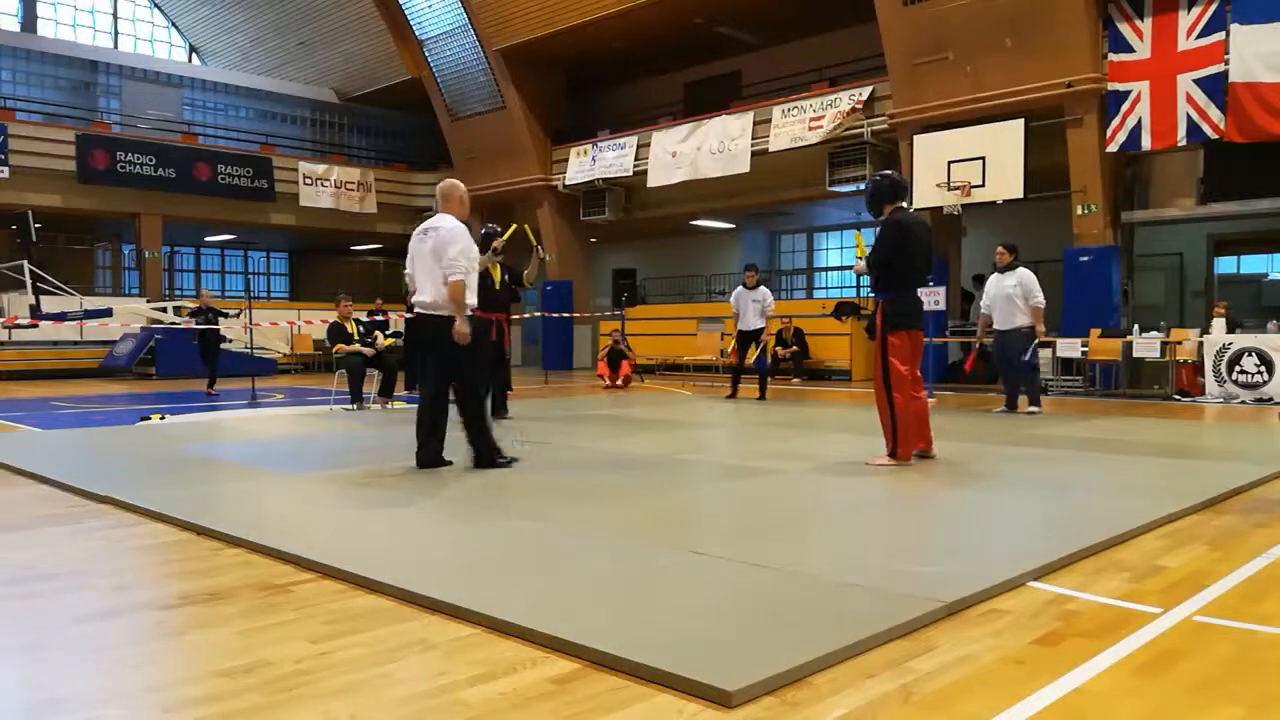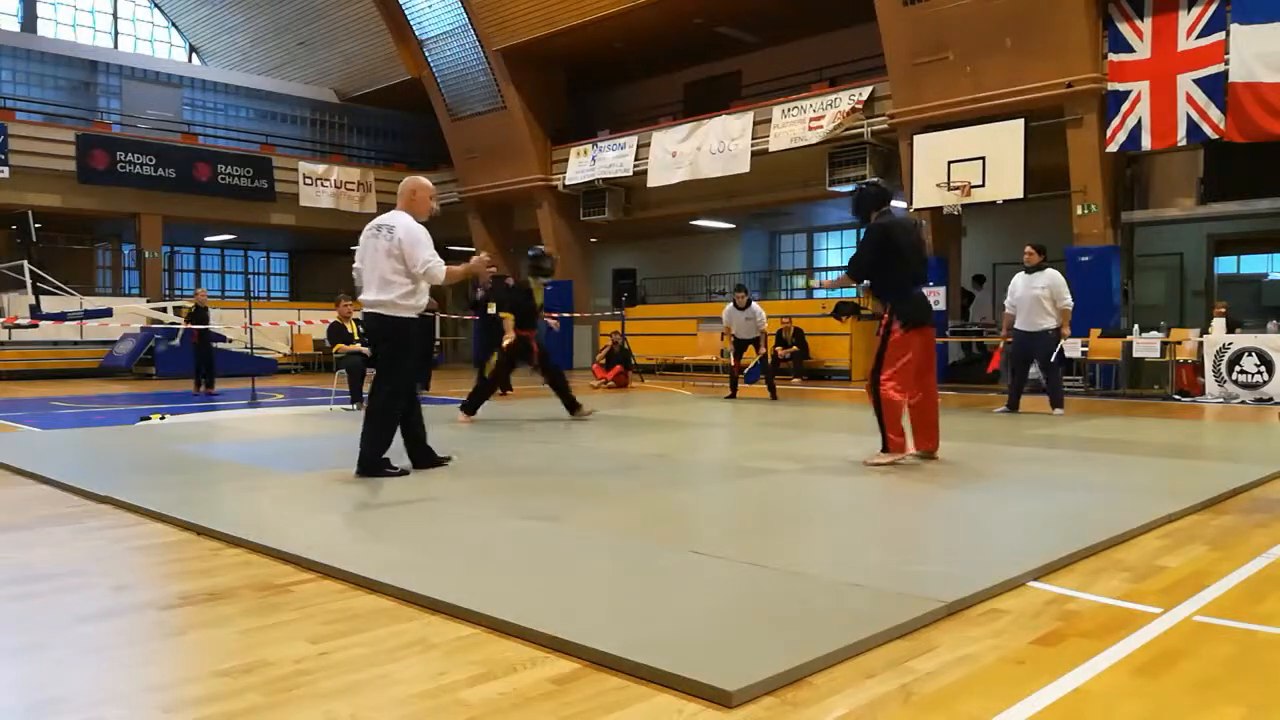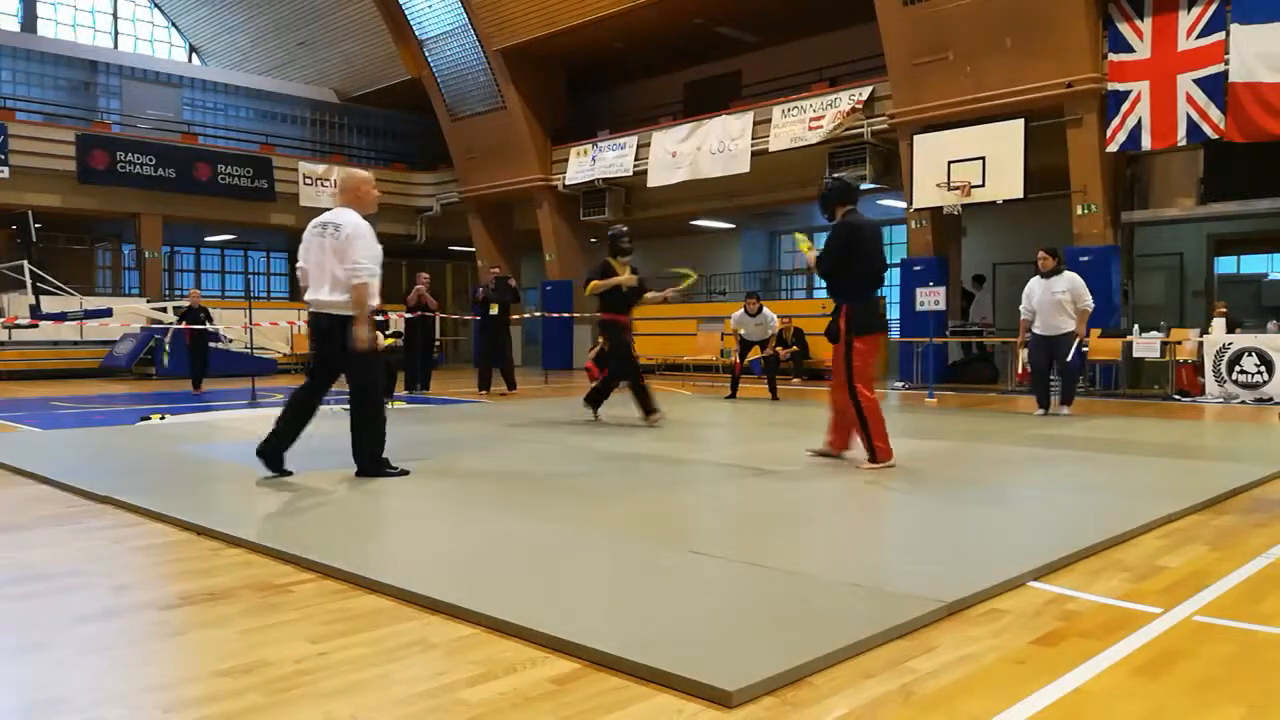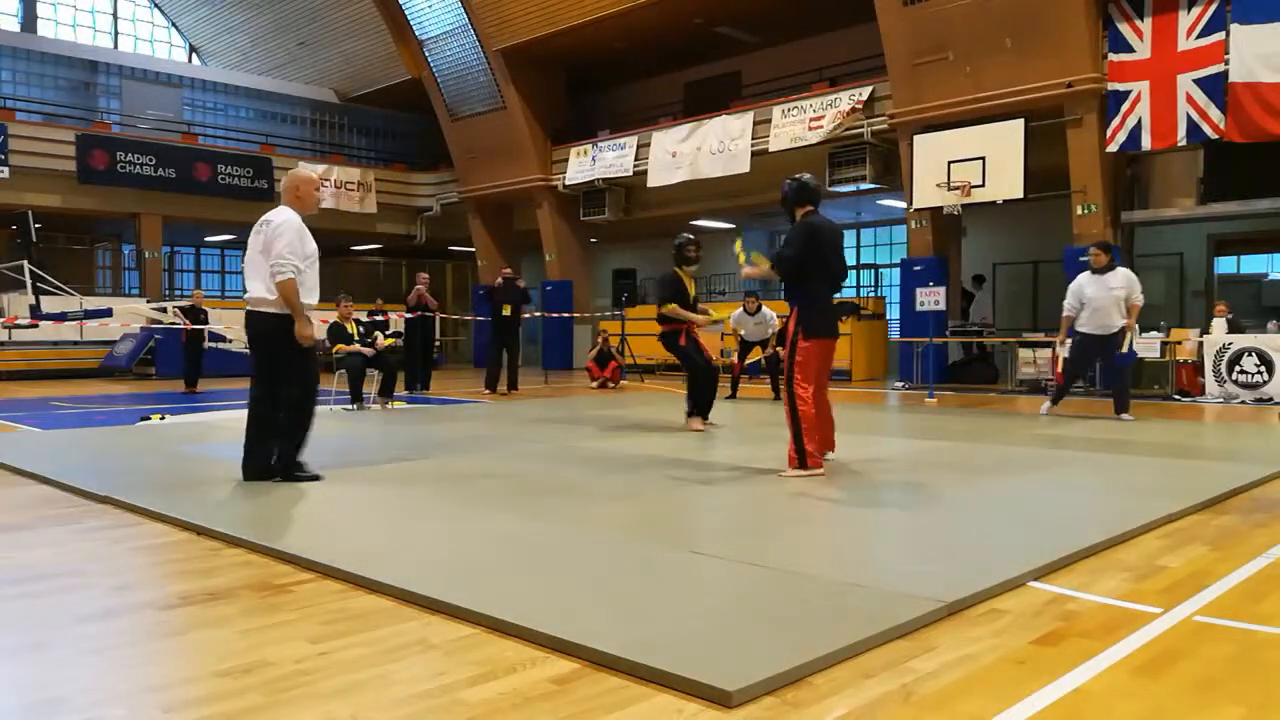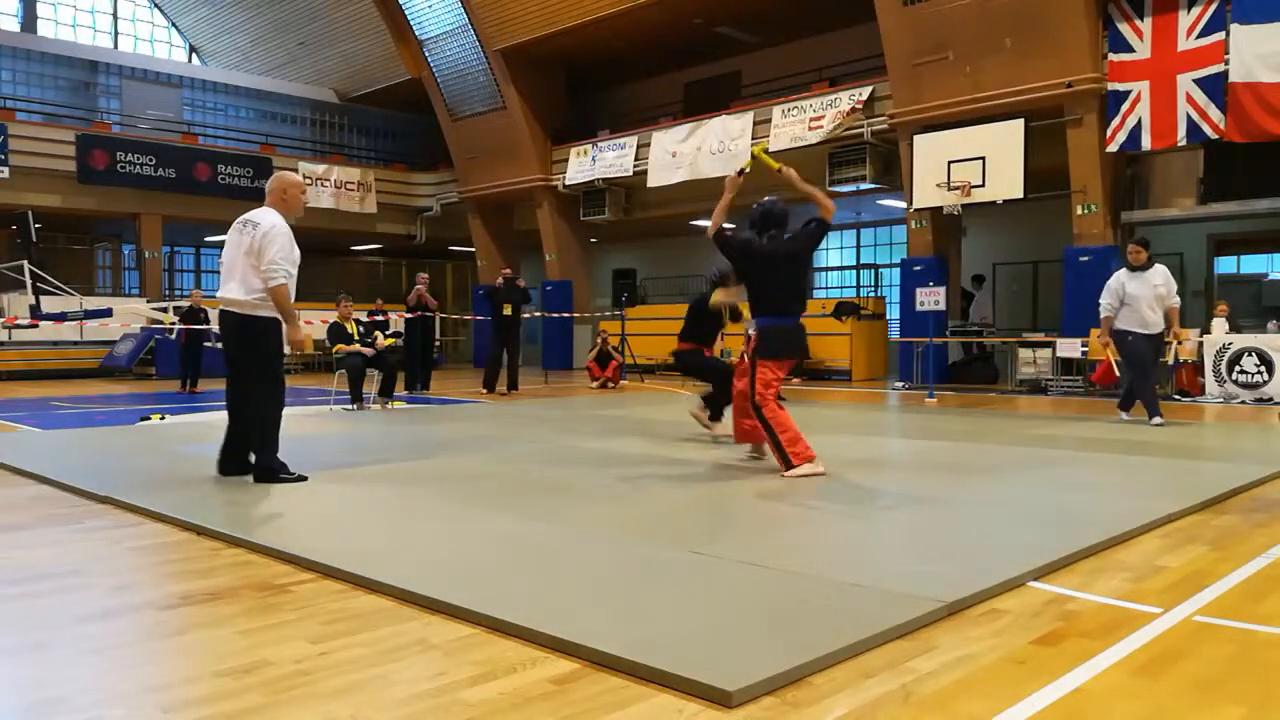
dt=0.5s
person 1, frame 1
left shoulder: (420, 232)
right shoulder: (455, 230)
left elbow: (412, 279)
right elbow: (456, 278)
right wrist: (461, 319)
left hip: (424, 317)
right hip: (450, 319)
left knee: (432, 387)
right knee: (470, 387)
left ankle: (429, 453)
right ankle: (485, 453)
person 1, frame 2
left shoulder: (373, 226)
right shoulder: (412, 230)
left elbow: (359, 273)
right elbow: (434, 273)
right wrist: (470, 268)
left hip: (374, 316)
right hip: (397, 320)
left knee: (403, 386)
right knee: (391, 389)
left ankle: (421, 453)
right ankle: (371, 460)
person 1, frame 3
left shoulder: (316, 224)
right shoulder: (357, 226)
left elbow: (304, 274)
right elbow: (360, 278)
right wrist: (363, 323)
left hip: (321, 316)
right hip: (347, 320)
left knee: (315, 385)
right knee: (368, 390)
left ankle: (273, 449)
right ankle: (372, 461)
person 1, frame 4
left shoulder: (266, 221)
right shoulder: (289, 222)
right elbow: (285, 275)
right wrist: (302, 320)
left hip: (258, 315)
right hip: (282, 318)
left knee: (265, 391)
right knee: (299, 389)
left ankle: (257, 463)
right ankle: (286, 462)
person 1, frame 5
left shoulder: (243, 221)
right shoulder: (276, 227)
left elbow: (230, 268)
right elbow: (276, 281)
right wrist: (293, 324)
left hip: (232, 314)
right hip: (256, 319)
left knee: (241, 389)
right knee: (267, 391)
left ankle: (233, 458)
right ankle: (267, 465)
person 2, frame 1
left shoulder: (893, 224)
right shoulder: (920, 224)
left elbow: (876, 266)
left wrist: (861, 267)
left hip: (892, 308)
right hip: (912, 305)
left knee: (892, 380)
right knee: (911, 379)
left ankle: (900, 452)
right ankle: (922, 444)
person 2, frame 2
left shoulder: (878, 229)
right shoulder: (910, 225)
left elbow: (856, 272)
left wrist: (830, 283)
right wrist: (879, 284)
left hip: (900, 311)
right hip: (919, 306)
left knee: (885, 379)
right knee: (922, 381)
left ankle: (893, 446)
right ankle: (927, 444)
person 2, frame 3
left shoulder: (844, 227)
right shoulder: (870, 227)
left elbow: (826, 268)
left wrist: (813, 259)
right wrist: (824, 259)
left hip: (853, 313)
right hip: (868, 310)
left knee: (855, 384)
right knee: (841, 381)
left ankle: (880, 453)
right ankle: (837, 442)
person 2, frame 4
left shoulder: (803, 228)
right shoulder: (832, 228)
left elbow: (781, 268)
right elbow: (839, 272)
left wrist: (751, 272)
left hip: (807, 316)
right hip: (827, 313)
left knee: (799, 388)
right knee: (816, 385)
left ankle: (807, 460)
right ankle: (823, 445)
person 2, frame 5
left shoulder: (751, 249)
right shoulder: (799, 244)
left elbow: (714, 232)
right elbow: (828, 211)
left wrist: (728, 194)
right wrist: (798, 183)
left hip: (770, 337)
right hip: (794, 335)
left knee: (762, 400)
right knee: (745, 386)
left ankle: (803, 460)
right ankle: (754, 440)
person 3, frame 1
left shoulder: (504, 269)
right shoulder: (480, 265)
left elbow: (527, 280)
left wrist: (535, 258)
right wrist: (489, 255)
left hip: (502, 324)
left knee: (502, 367)
left ankle: (499, 409)
person 3, frame 2
left shoulder: (540, 287)
right shoulder: (521, 287)
right elbow: (507, 312)
left wrist: (547, 319)
right wrist: (509, 333)
left hip: (531, 338)
right hip: (514, 338)
left knee: (553, 371)
right knee: (498, 375)
left ankle: (574, 408)
right ankle: (467, 410)
person 3, frame 3
left shoulder: (632, 271)
right shoulder: (604, 267)
left elbow: (642, 297)
right elbow: (590, 288)
left wrist: (662, 296)
right wrist: (615, 280)
left hip: (623, 324)
right hip: (610, 324)
left knee: (615, 369)
right knee: (630, 366)
left ankle: (592, 401)
right ankle: (649, 412)
person 3, frame 4
left shoulder: (691, 279)
right shoulder: (669, 279)
right elbow: (666, 307)
left wrist: (705, 311)
right wrist: (693, 317)
left hip: (689, 333)
right hip: (673, 334)
left knee: (711, 371)
right knee: (697, 368)
left ankle: (700, 415)
right ankle: (694, 415)
person 3, frame 5
left shoulder: (727, 306)
right shoulder: (702, 300)
right elbow: (718, 299)
left hip: (702, 353)
right hip: (689, 355)
right knee: (727, 374)
left ankle: (703, 406)
right ankle: (715, 420)
person 4, frame 1
left shoulder: (1024, 274)
right shoulder: (993, 279)
left elbow: (1037, 300)
right elbow: (986, 308)
left wrist: (1039, 324)
right wrist: (981, 329)
left hip: (1023, 330)
right hip: (1001, 331)
left knee: (1025, 367)
right knee: (1005, 369)
left ankle: (1034, 403)
right ankle: (1010, 404)
person 4, frame 2
left shoulder: (1052, 276)
right shoulder: (1017, 278)
left elbow: (1065, 303)
right elbow: (1010, 307)
left wrist: (1065, 326)
right wrist: (1005, 329)
left hip: (1047, 332)
right hip: (1021, 332)
left knee: (1050, 371)
right knee: (1016, 369)
left ankle: (1057, 406)
right ankle: (1011, 405)
person 4, frame 3
left shoulder: (1071, 279)
right shoulder: (1032, 284)
left elbow: (1085, 304)
right elbow: (1026, 312)
left wrist: (1081, 326)
right wrist: (1021, 335)
left hip: (1067, 334)
right hip: (1039, 336)
left knee: (1069, 370)
right knee: (1038, 372)
left ankle: (1065, 404)
right ankle: (1043, 406)
person 4, frame 4
left shoulder: (1125, 275)
right shoulder: (1082, 280)
left elbow: (1136, 298)
right elbow: (1070, 308)
left wrist: (1132, 319)
right wrist: (1062, 333)
left hip: (1115, 334)
right hip: (1085, 334)
left knee: (1120, 372)
right knee: (1072, 369)
left ankle: (1122, 410)
right ankle: (1053, 401)
person 4, frame 5
left shoulder: (1162, 272)
right shoulder: (1119, 278)
left elbow: (1171, 301)
right elbow: (1107, 308)
left wrist: (1175, 325)
right wrist: (1104, 334)
left hip: (1155, 333)
right hip: (1128, 333)
left knee: (1138, 374)
right knee: (1143, 372)
left ankle: (1123, 407)
right ankle: (1154, 414)
